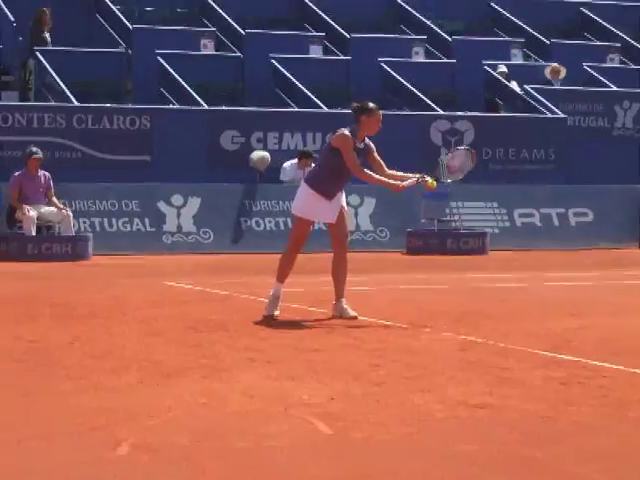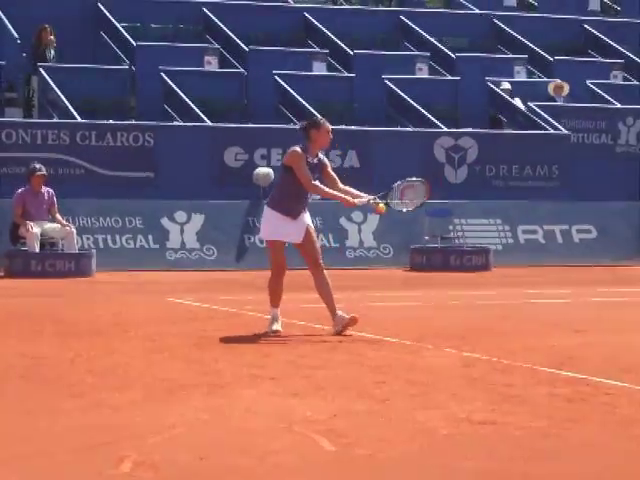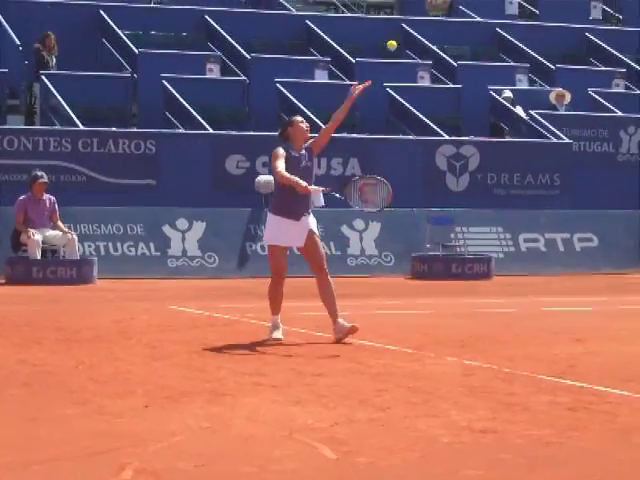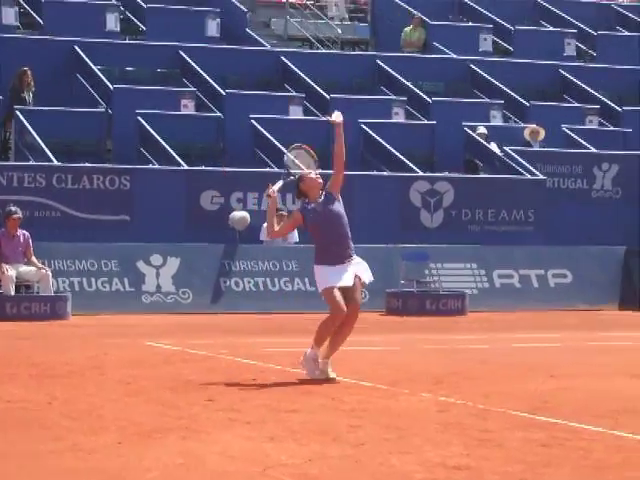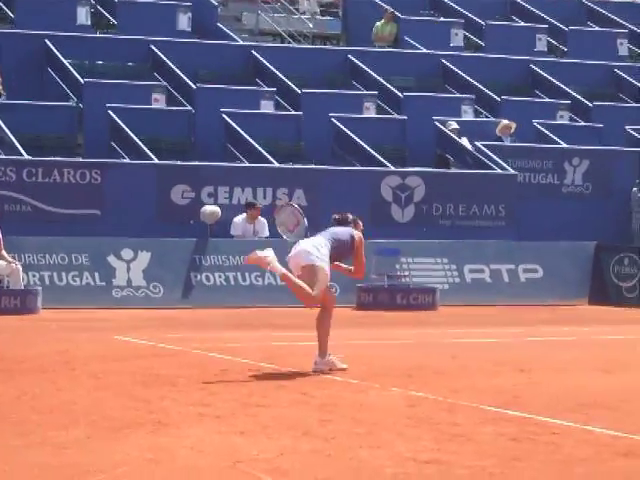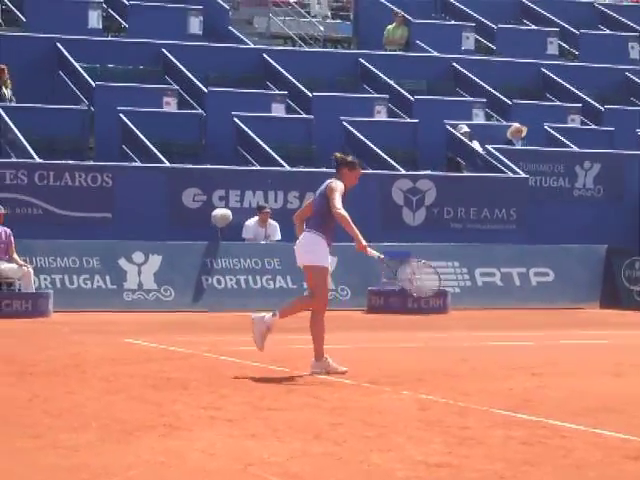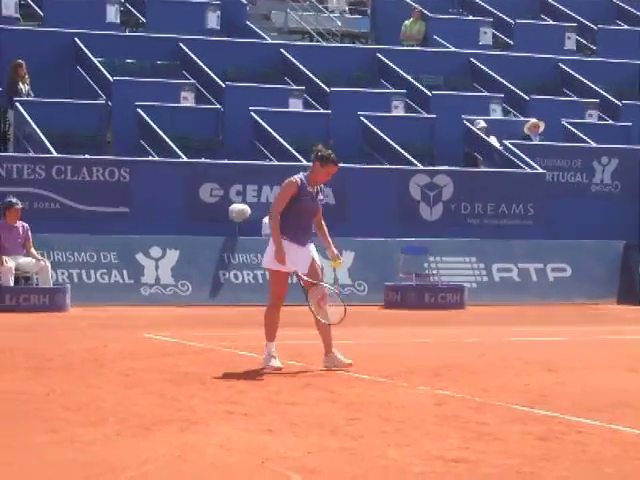
dt=0.7s
person 1, frame 1
left shoulder: (367, 146)
right shoulder: (344, 136)
left elbow: (385, 172)
right elbow: (358, 172)
left wrist: (416, 177)
right wrist: (392, 185)
left hip: (335, 197)
right hip: (312, 193)
left knee: (341, 248)
right knee: (295, 246)
left ankle: (340, 303)
right ankle: (275, 296)
person 1, frame 2
left shoulder: (321, 161)
right shoulder: (296, 153)
left elbow: (338, 186)
right elbow: (310, 186)
left wrist: (366, 197)
right wrist: (343, 199)
left hip: (299, 215)
right hip: (276, 215)
left knee: (317, 265)
right knee: (279, 269)
left ankle: (336, 316)
right ankle: (275, 316)
person 1, frame 3
left shoulder: (311, 151)
right shoulder: (281, 152)
left elbow: (332, 125)
right elbow: (280, 173)
left wrist: (351, 98)
right wrist: (304, 186)
left hip: (304, 220)
right hip: (280, 220)
left knee: (321, 270)
right knee: (279, 275)
left ankle: (338, 324)
right ankle: (276, 324)
person 1, frame 4
left shoulder: (333, 195)
right shoulder: (302, 213)
left elbow: (340, 162)
right elbow: (274, 234)
left wrist: (339, 128)
right wrist: (272, 204)
left hip: (350, 264)
right hip: (327, 268)
left knee: (353, 313)
right knee: (338, 312)
left ankle: (324, 362)
right ankle: (313, 354)
person 1, frame 5
left shoulder: (332, 231)
right shoulder: (356, 236)
right elbow: (359, 272)
right wrist: (340, 267)
left hip: (300, 250)
right hip: (315, 250)
left knee: (328, 304)
right knee: (311, 298)
left ankle: (323, 358)
right ankle: (271, 262)
person 1, frame 6
left shoulder: (325, 190)
right shoulder: (335, 184)
left elbow: (298, 217)
right elbow: (338, 211)
left wrist: (302, 242)
right wrist: (358, 237)
left hip: (314, 246)
right hip: (315, 244)
left knee: (320, 304)
right knee: (317, 300)
left ankle: (320, 360)
right ankle: (266, 320)
person 1, frame 7
left shoulder: (320, 190)
right shoulder: (294, 183)
right elbow: (274, 213)
left wrist: (330, 247)
right wrist: (279, 246)
left hip: (306, 249)
right hip: (284, 246)
right knee: (276, 301)
left ankle: (330, 353)
right ankle: (269, 353)
